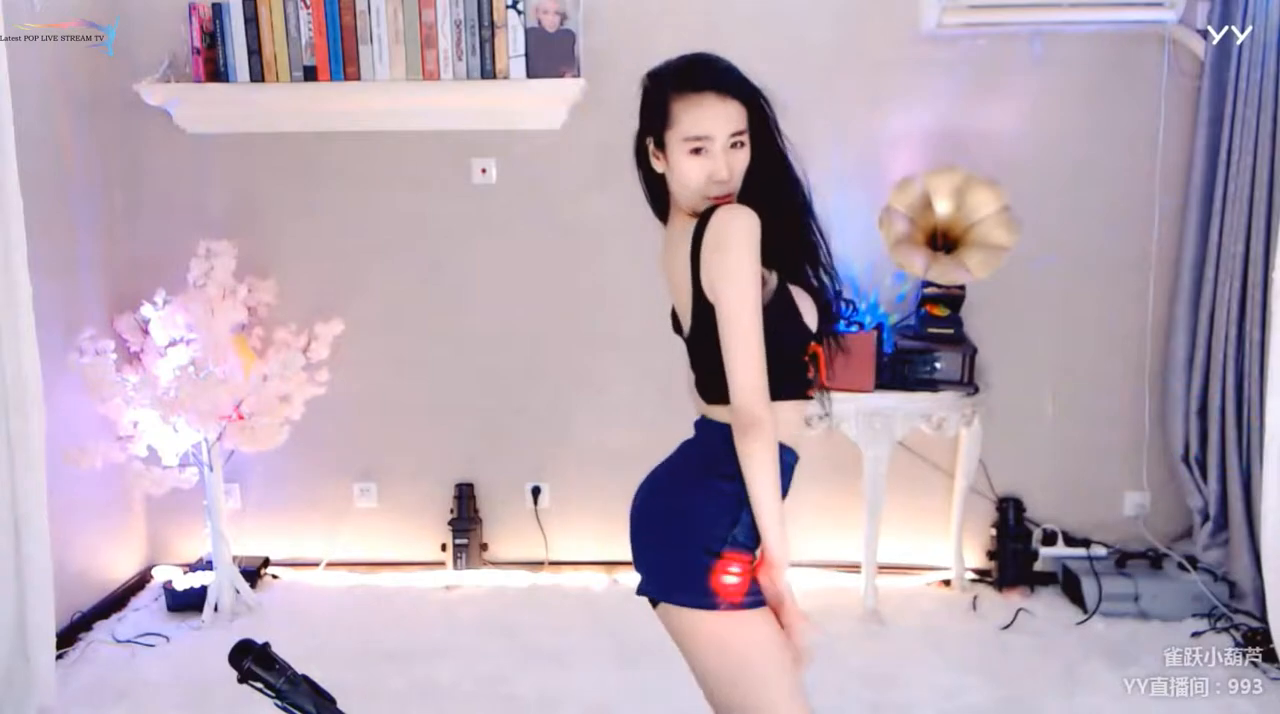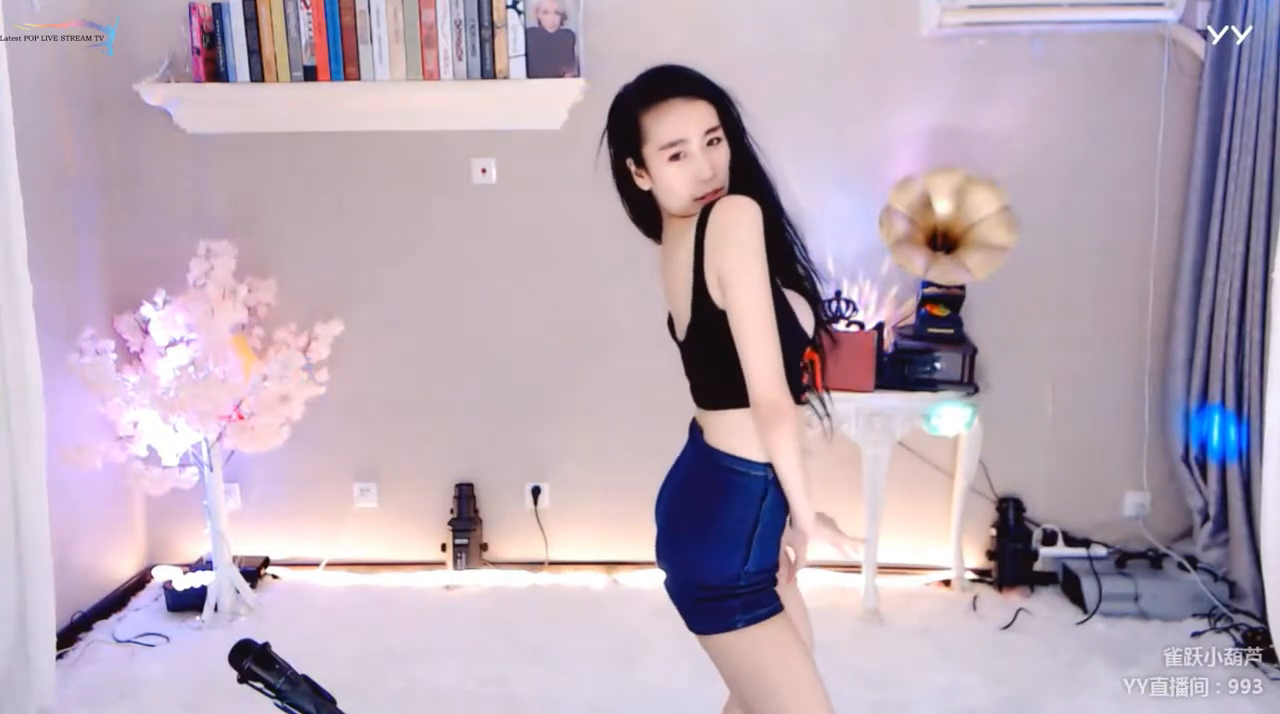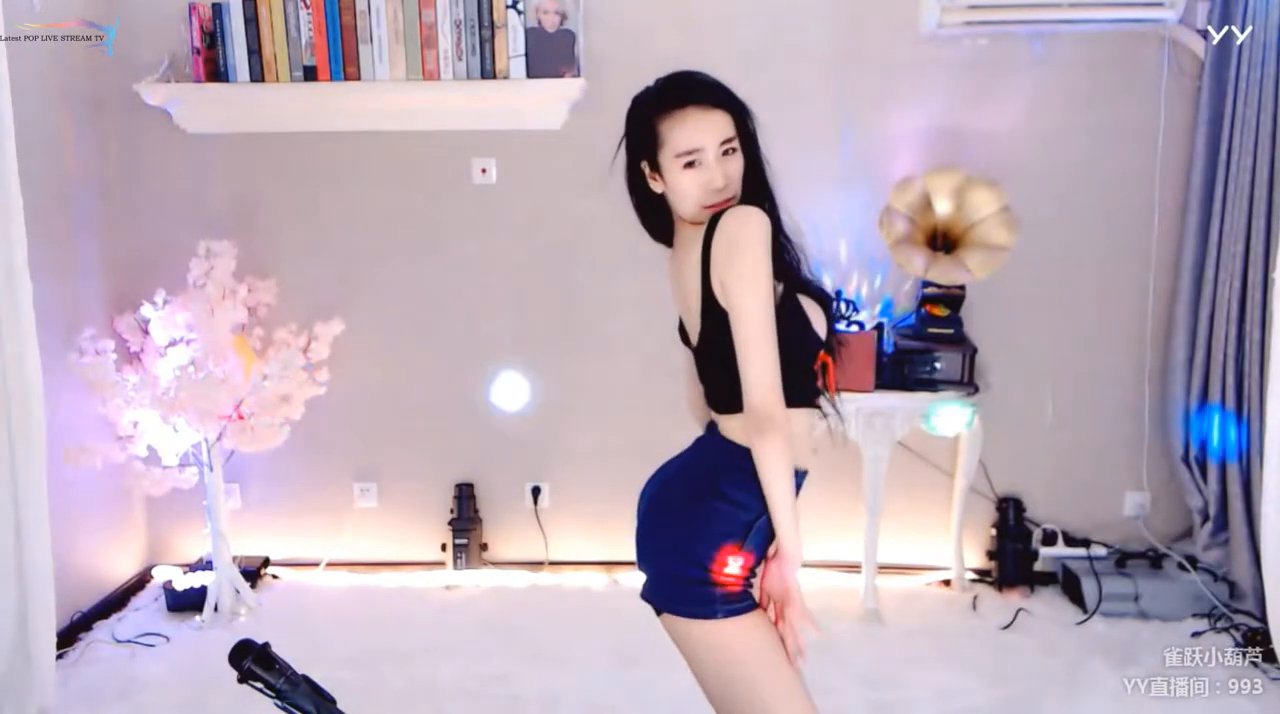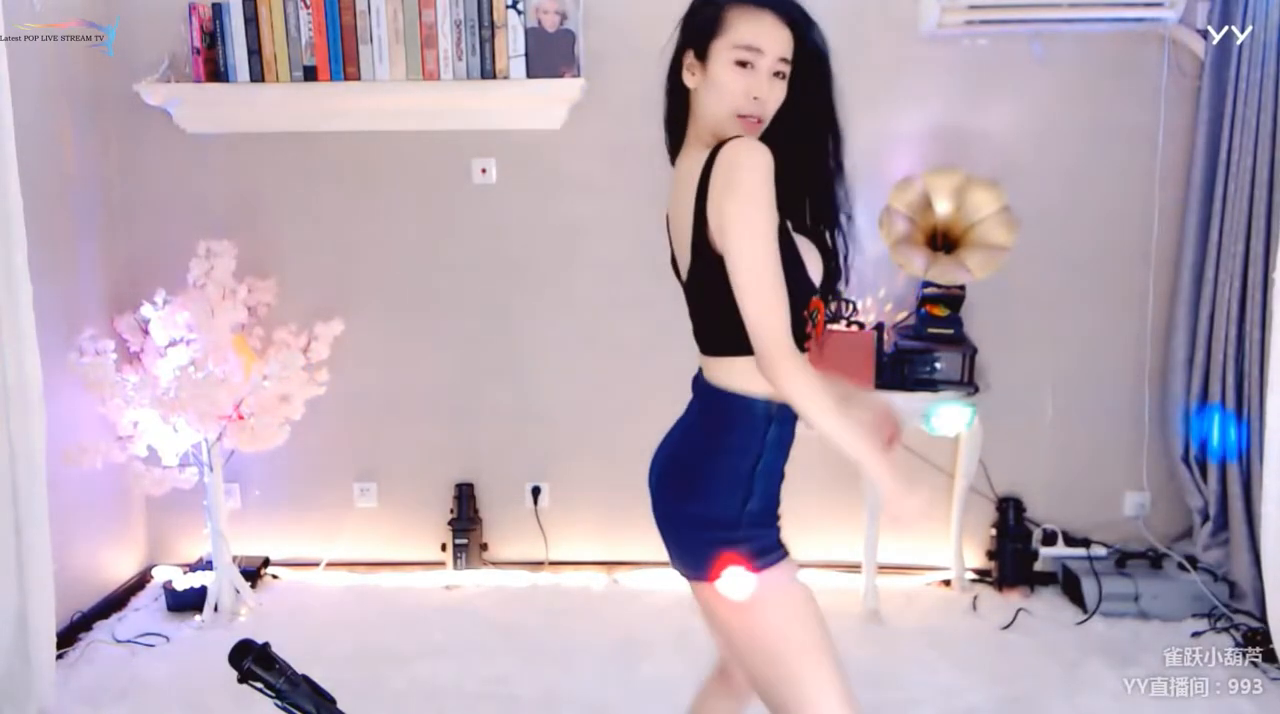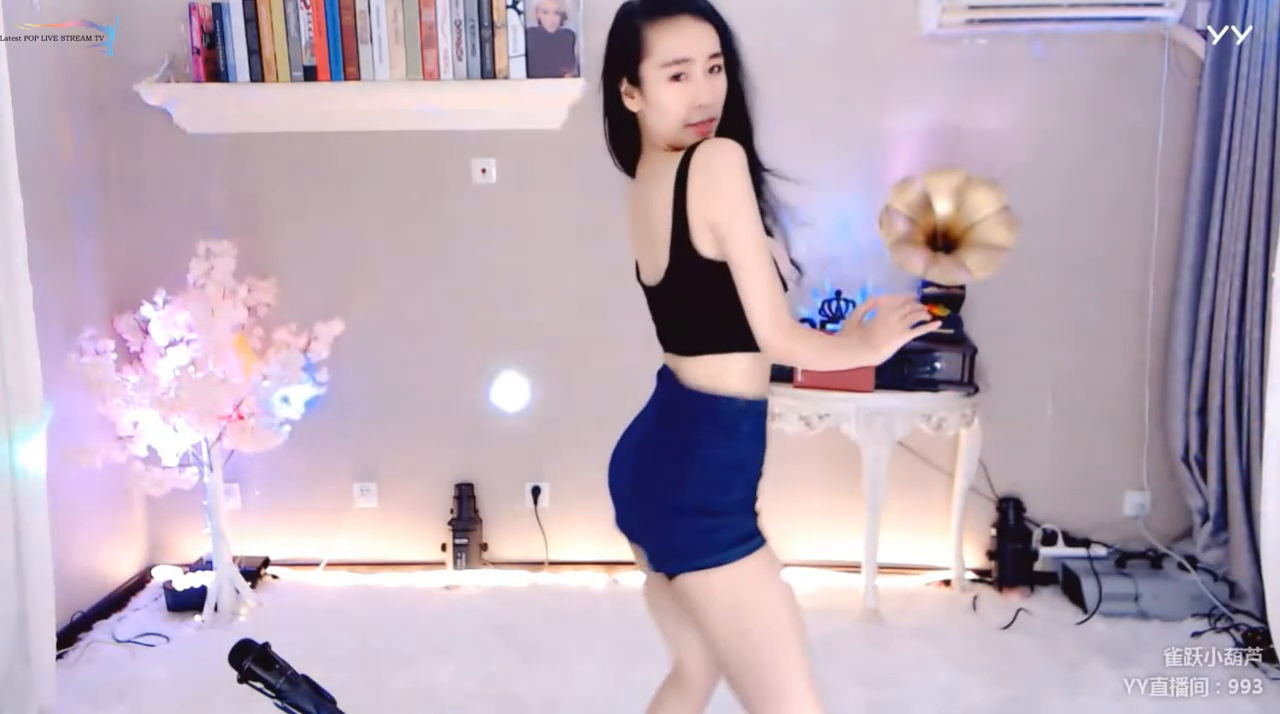
dt=1s
person 1, frame 1
left shoulder: (684, 231)
right shoulder: (734, 224)
right elbow: (750, 411)
right wrist: (775, 552)
left hip: (695, 502)
right hip: (707, 523)
left knee: (777, 660)
person 1, frame 2
left shoulder: (679, 239)
right shoulder: (735, 216)
right elbow: (771, 398)
right wrist: (808, 517)
left hip: (709, 492)
right hip: (730, 512)
person 1, frame 3
left shoulder: (690, 249)
right shoulder: (744, 226)
right elbow: (766, 412)
right wrist: (789, 549)
left hip: (700, 503)
right hip: (708, 529)
person 1, frame 4
left shoulder: (692, 171)
right shoulder: (743, 161)
right elbow: (777, 356)
left wrist: (846, 406)
right wrist: (862, 447)
left hip: (703, 459)
right hip: (725, 478)
person 1, frame 5
left shoulder: (645, 182)
right shoulder: (719, 162)
right elbow: (776, 339)
left wrist: (836, 336)
right wrist: (866, 343)
left hip: (651, 455)
right hip: (700, 473)
